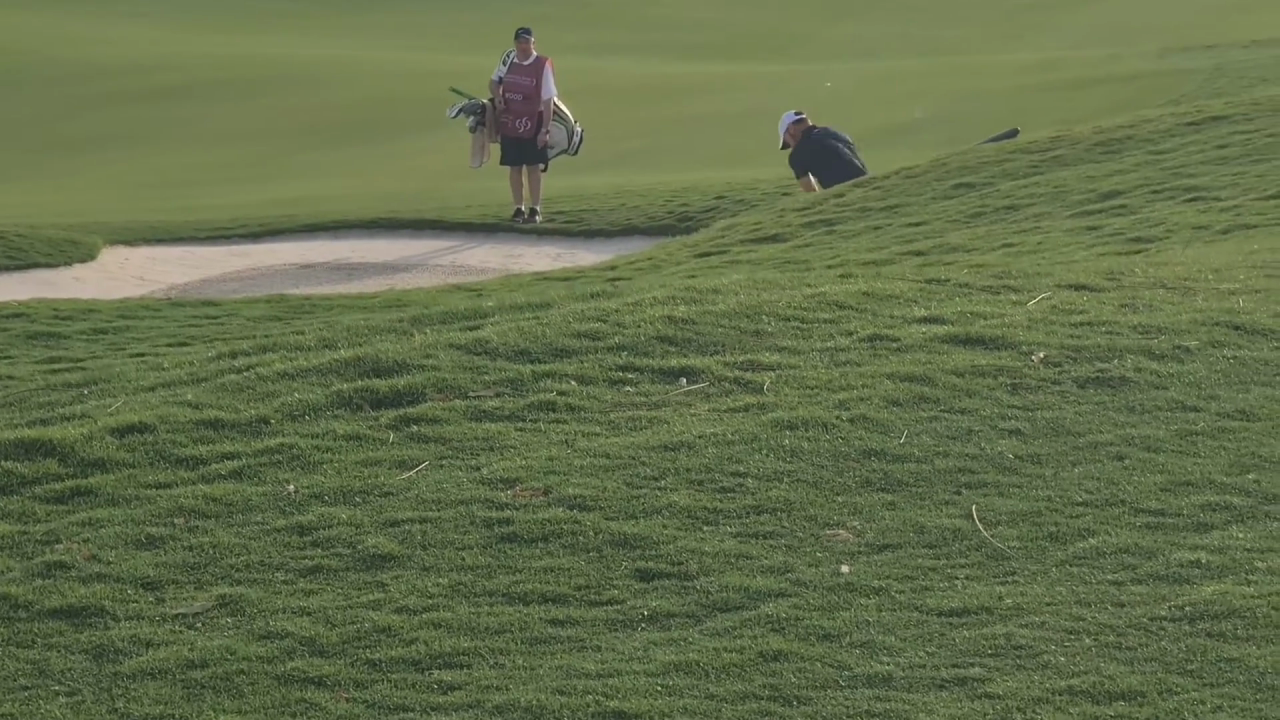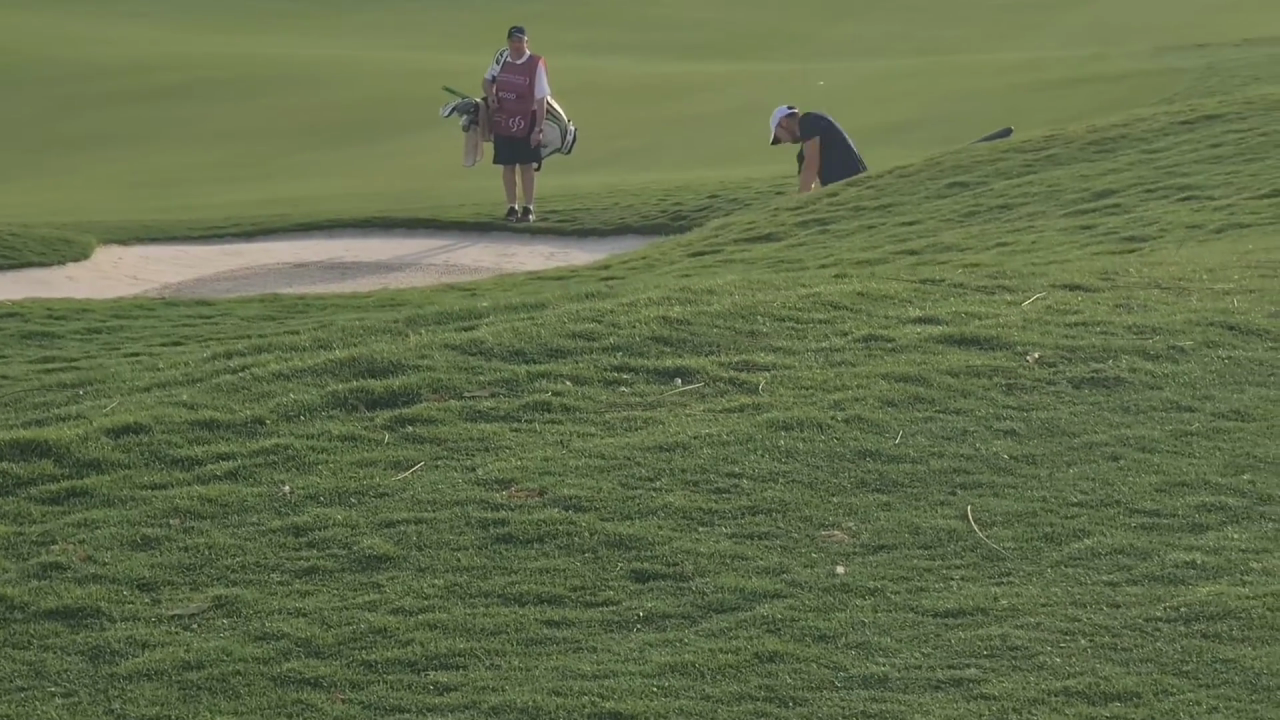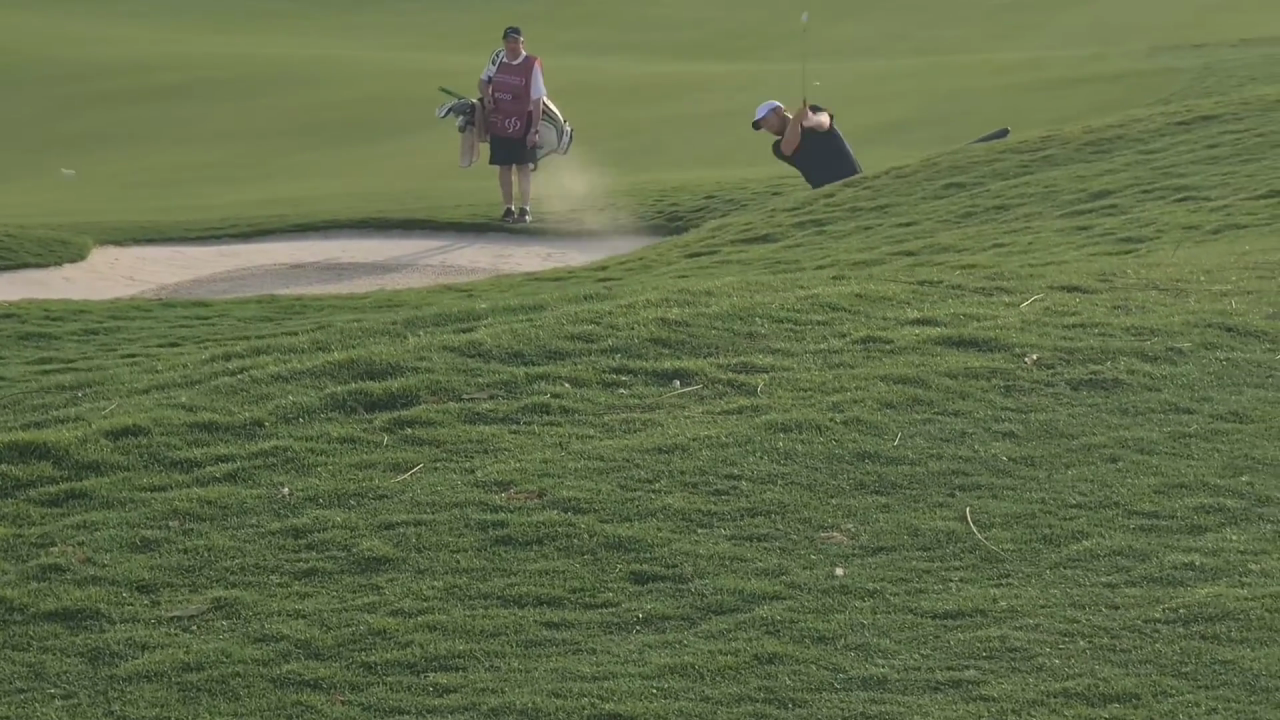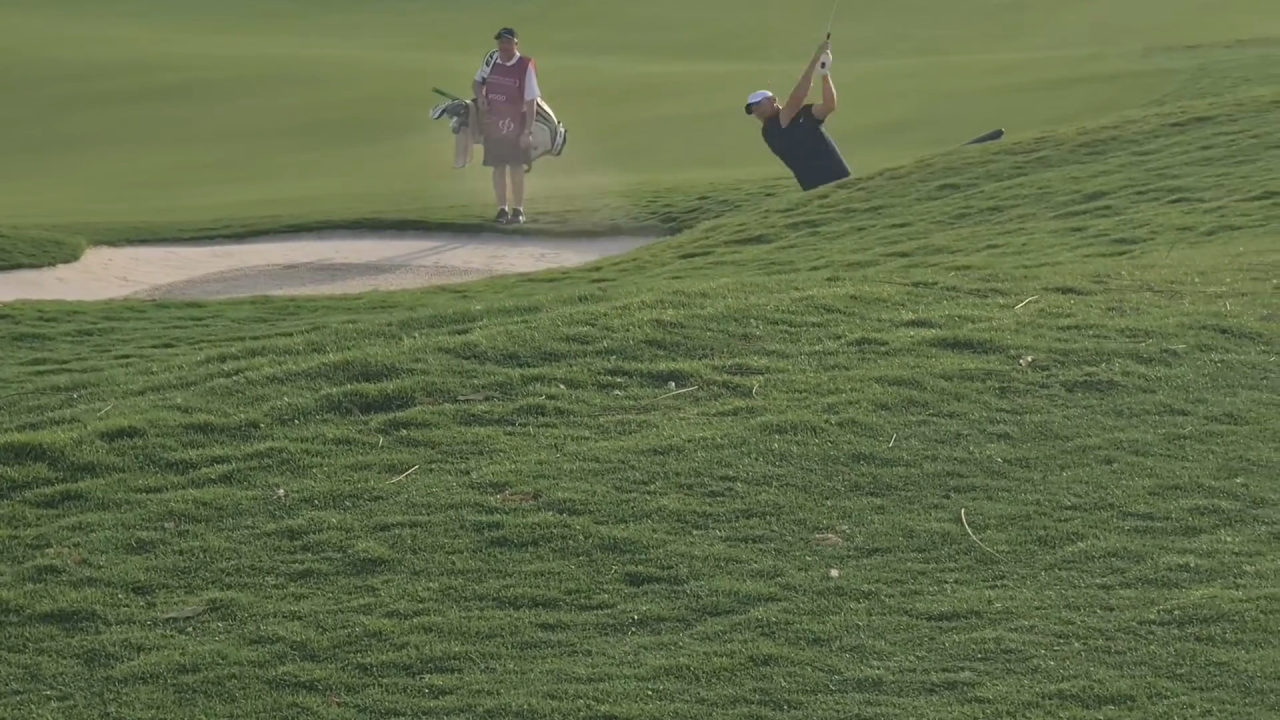
dt=0.1s
person 1, frame 1
left shoulder: (543, 64)
right shoulder: (508, 58)
left elbow: (548, 100)
right elbow: (494, 81)
left wrist: (545, 130)
right wrist: (497, 96)
left hip: (532, 123)
right hip: (509, 122)
left knee: (533, 167)
right knee: (514, 167)
left ankle: (535, 209)
right ankle: (518, 208)
person 1, frame 2
left shoulder: (536, 64)
right shoulder: (501, 57)
left elbow: (541, 98)
right elbow: (487, 80)
left wrist: (538, 129)
right wrist: (490, 95)
left hip: (525, 122)
right hip: (502, 121)
left knee: (526, 166)
right knee: (507, 166)
left ankle: (529, 208)
right ankle: (512, 207)
person 1, frame 3
left shoulder: (532, 64)
right shoulder: (497, 58)
left elbow: (537, 99)
right elbow: (483, 80)
left wrist: (534, 129)
right wrist: (486, 96)
left hip: (521, 123)
right hip: (498, 122)
left knee: (523, 167)
right knee: (504, 167)
left ankle: (525, 209)
right ankle: (509, 208)
person 1, frame 4
left shoulder: (526, 65)
right shoulder: (491, 59)
left elbow: (531, 100)
right elbow: (477, 81)
left wrist: (528, 131)
right wrist: (480, 97)
left hip: (515, 124)
right hip: (492, 123)
left knee: (516, 168)
right knee: (497, 168)
left ankle: (518, 210)
right ankle: (502, 209)
